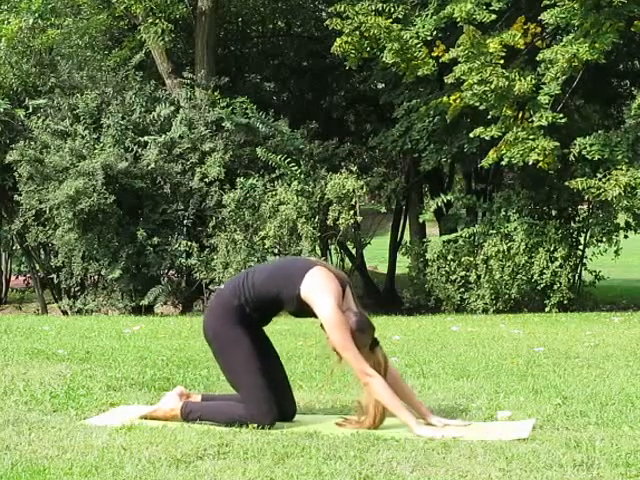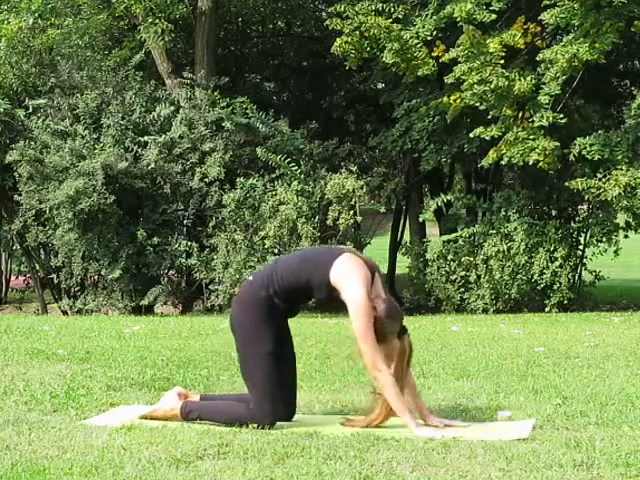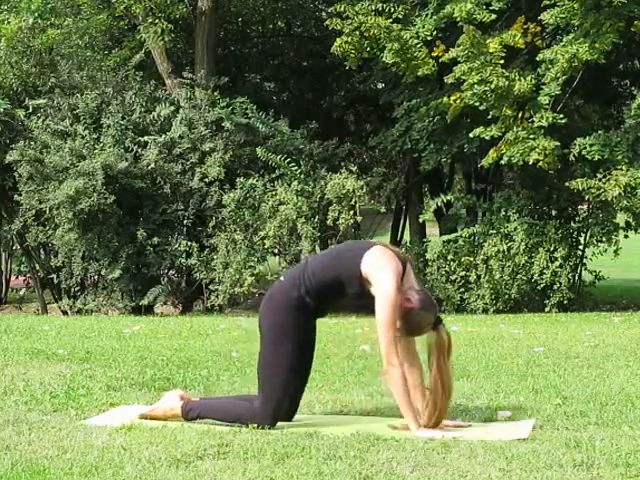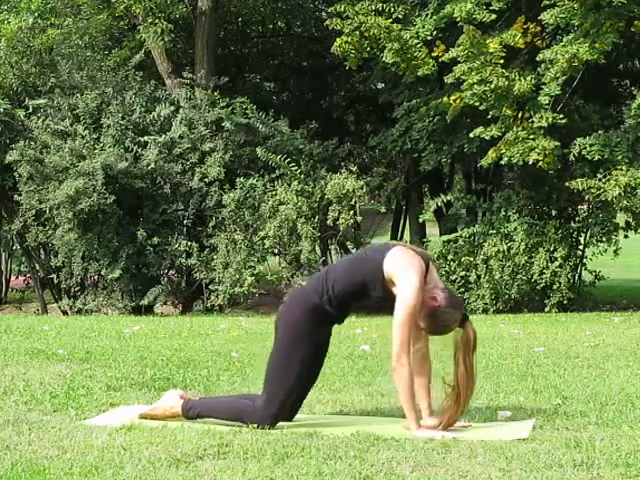
dt=0.5s
person 1, frame 1
left shoulder: (345, 301)
right shoulder: (330, 307)
left elbow: (382, 365)
right elbow: (367, 373)
left wrist: (428, 414)
right wrist: (416, 425)
left hip: (246, 318)
right hip: (226, 316)
left knee: (284, 410)
right knee: (263, 415)
left ankle: (192, 398)
right ankle: (178, 409)
person 1, frame 2
left shoulder: (373, 288)
right shoulder: (359, 293)
left elbow: (395, 359)
right elbow: (378, 367)
left wrist: (428, 415)
right wrist: (415, 426)
left hip: (272, 310)
right hip: (255, 307)
left knee: (284, 410)
right knee: (265, 415)
left ankle: (192, 397)
right ankle: (179, 408)
person 1, frame 3
left shoulder: (405, 282)
right shoulder: (389, 283)
left elbow: (408, 354)
right elbow: (391, 362)
left wrist: (427, 414)
right wrist: (416, 426)
left hip: (302, 309)
right hip: (286, 305)
left knee: (284, 410)
right knee: (265, 415)
left ankle: (190, 399)
right ankle: (179, 407)
person 1, frame 4
left shoulder: (425, 280)
right shoulder: (413, 282)
left elbow: (420, 353)
right elbow: (401, 361)
left wrist: (427, 415)
right wrist: (415, 426)
left hip: (320, 314)
right hip: (306, 311)
left knee: (283, 410)
right knee: (266, 414)
left ankle: (190, 398)
right ankle: (180, 406)
